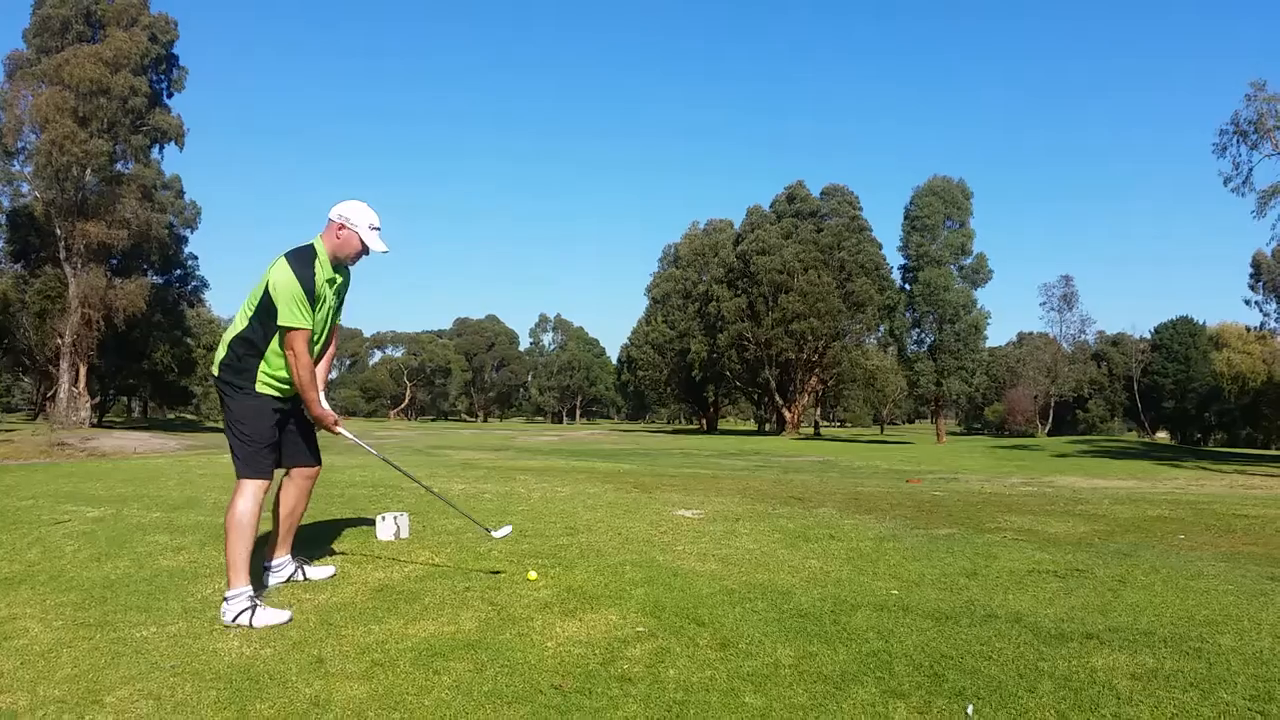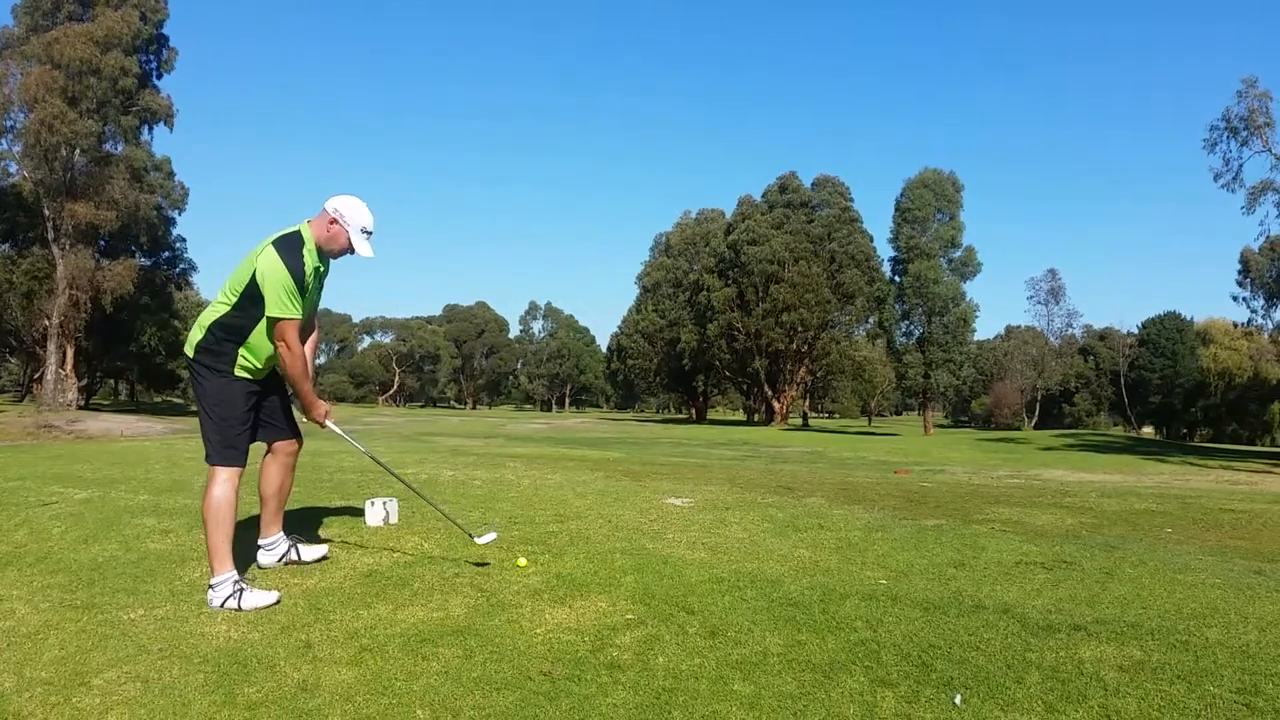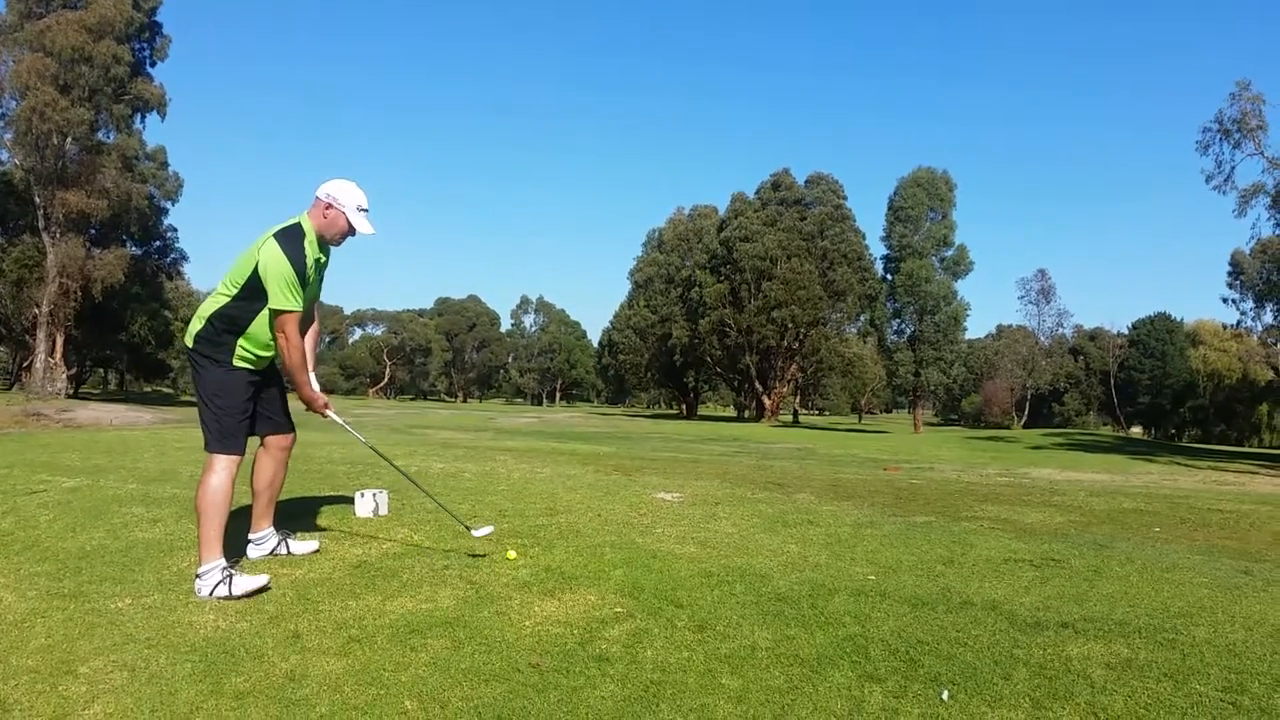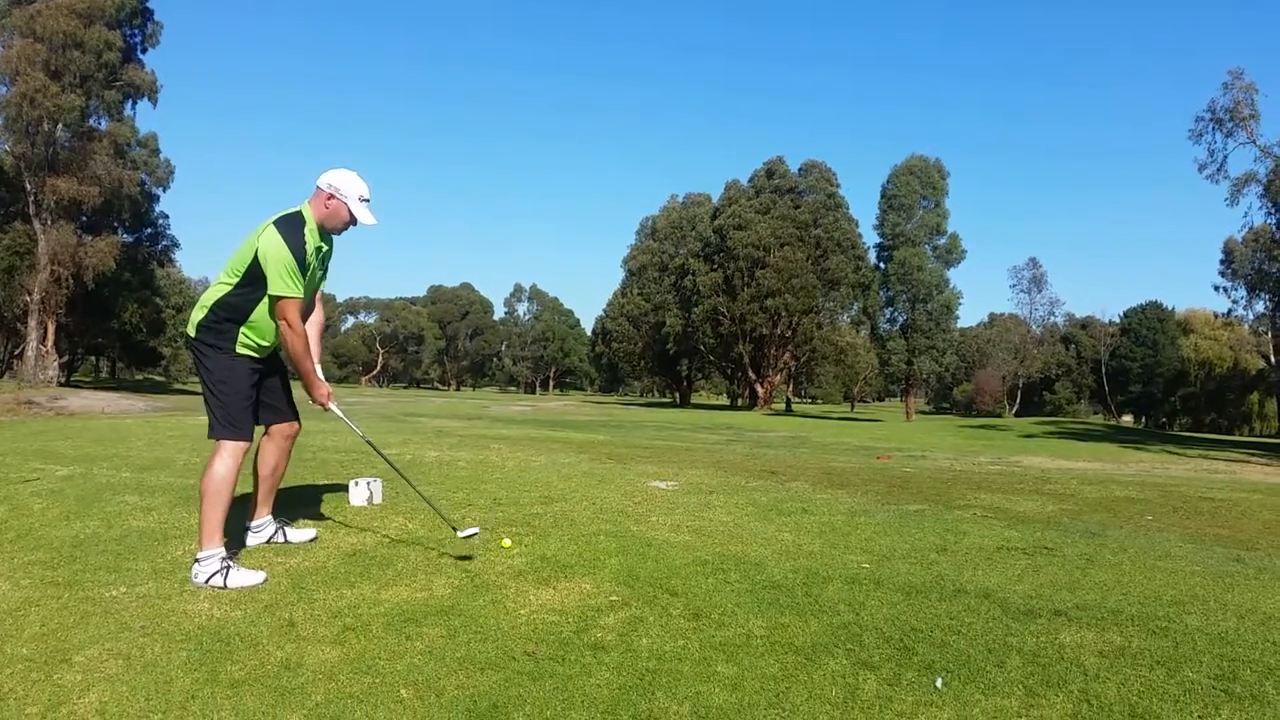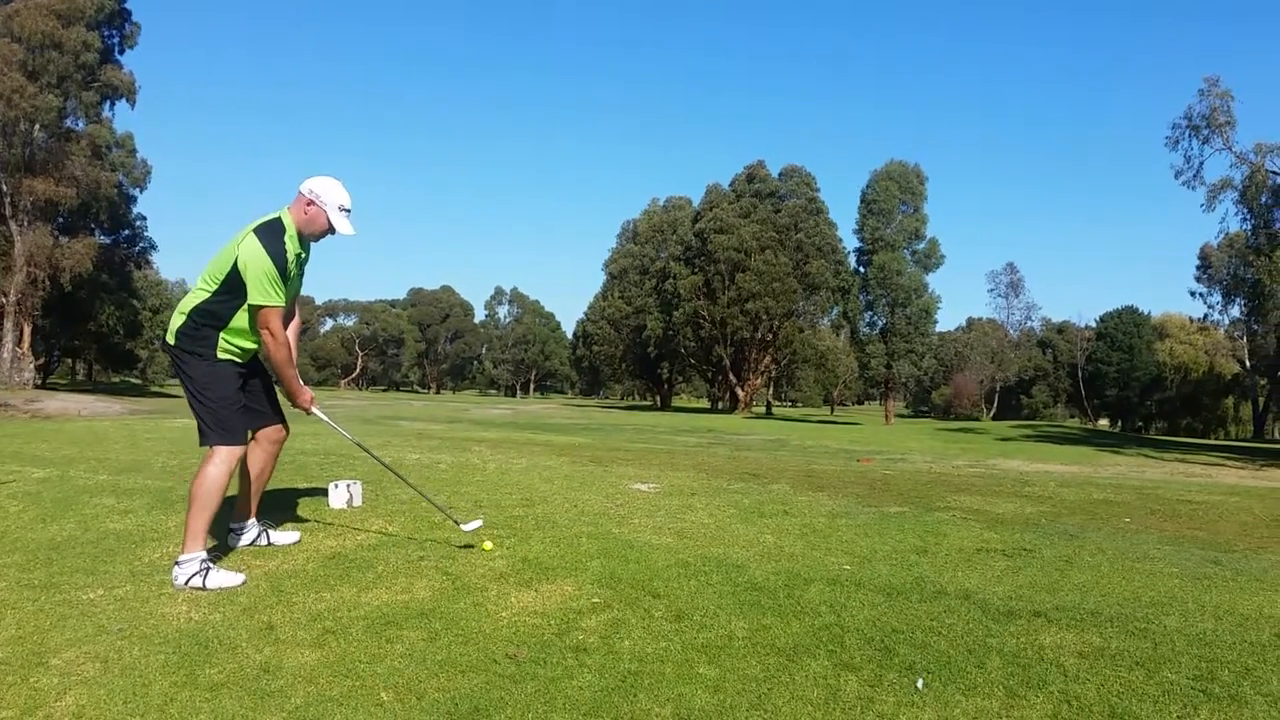
dt=1s
person 1, frame 1
left shoulder: (339, 275)
right shoulder: (296, 270)
left elbow: (327, 337)
right elbow: (297, 351)
left wrist: (319, 395)
right wrist: (316, 408)
left hip: (285, 383)
right hip: (248, 380)
left knee: (304, 468)
right knee: (255, 480)
left ankle: (279, 563)
right ankle: (238, 597)
person 1, frame 2
left shoulder: (317, 258)
right shoulder: (284, 259)
left elbow: (308, 328)
right elbow: (287, 343)
left wrist: (307, 389)
right wrist: (310, 401)
left hip: (256, 363)
right hip: (220, 363)
left knee: (286, 443)
right knee: (228, 466)
left ankle: (272, 542)
right ankle: (222, 583)
person 1, frame 3
left shoulder: (317, 250)
right shoulder: (286, 250)
left elbow: (308, 318)
right elbow: (287, 335)
left wrist: (309, 379)
right wrist: (306, 393)
left hip: (254, 354)
right hip: (219, 353)
left knee: (280, 439)
right knee: (226, 455)
left ankle: (262, 536)
right ankle: (211, 571)
person 1, frame 4
left shoulder: (320, 240)
right shoulder: (285, 238)
left elbow: (312, 308)
right elbow: (289, 321)
left wrist: (317, 370)
right wrist: (311, 382)
left hip: (257, 344)
right hip: (221, 340)
left knee: (283, 427)
right knee: (233, 442)
left ankle: (261, 524)
right ankle: (210, 559)
person 1, frame 5
left shoulder: (298, 244)
right shoulder: (265, 246)
left elbow: (289, 314)
right elbow: (271, 330)
left wrist: (292, 376)
right wrist: (295, 388)
left hip: (236, 347)
right hip: (201, 346)
left knee: (272, 431)
right knee: (228, 446)
left ankle: (244, 526)
right ankle: (191, 561)
